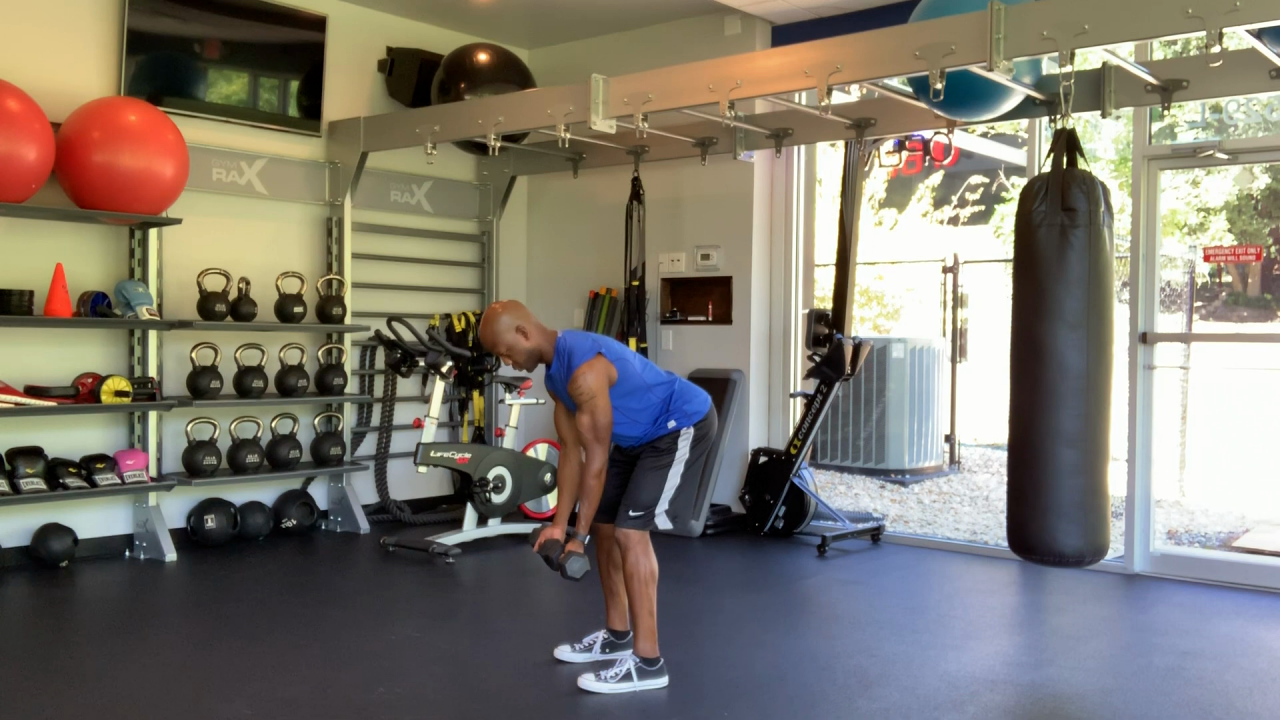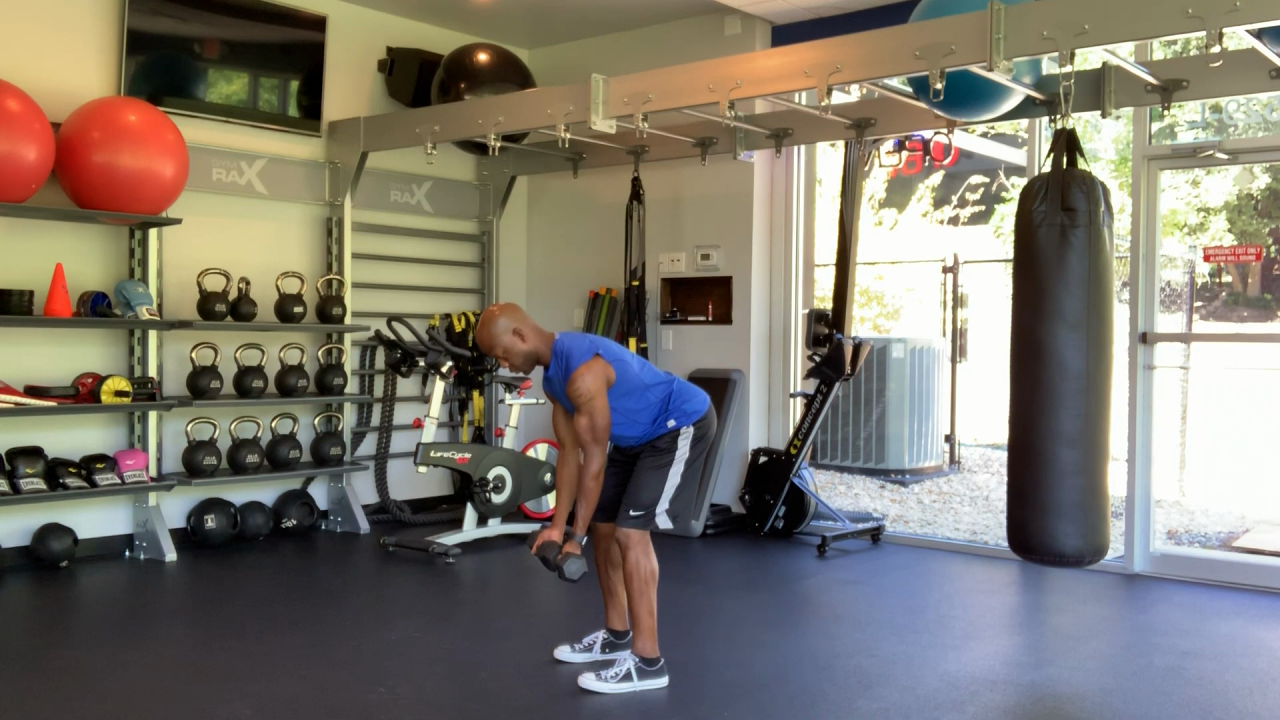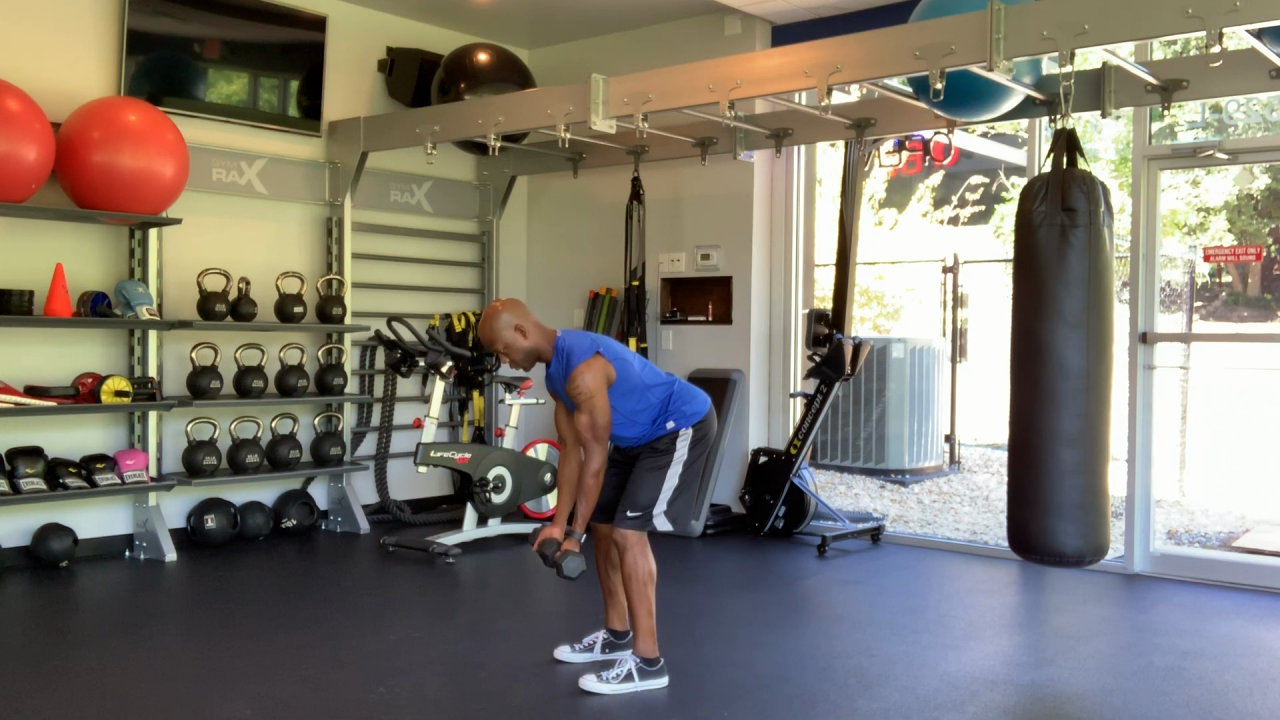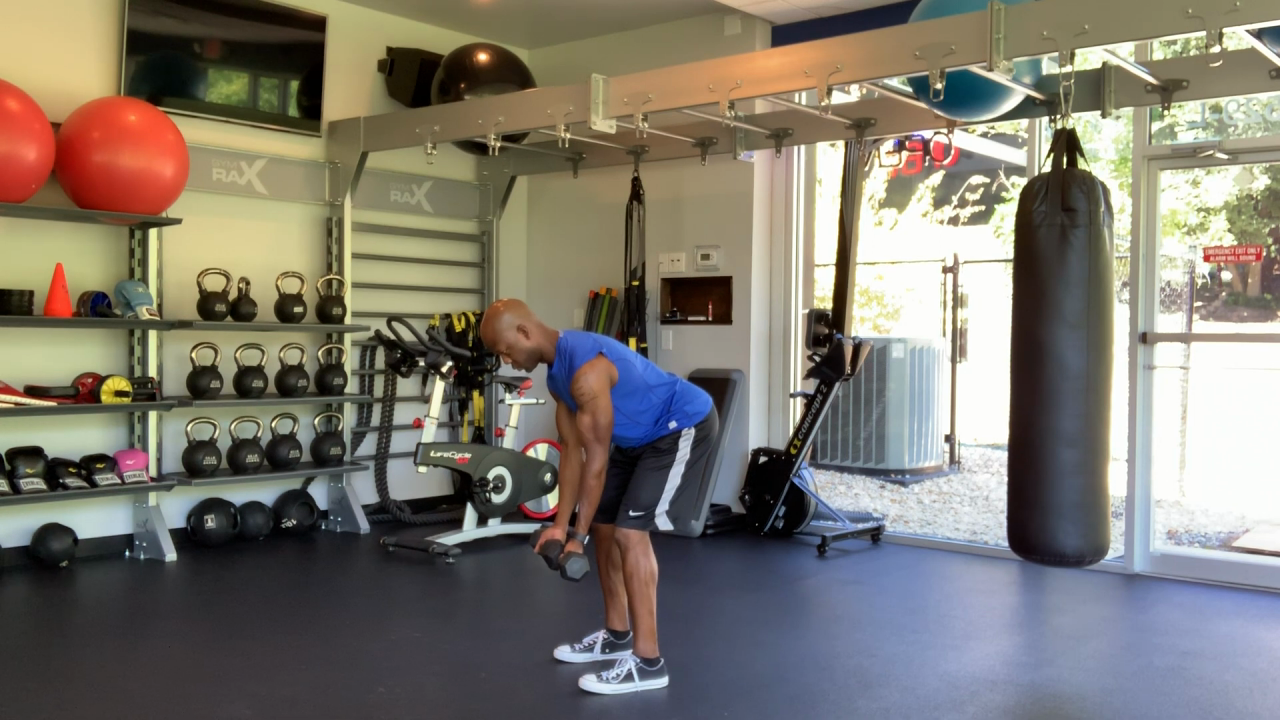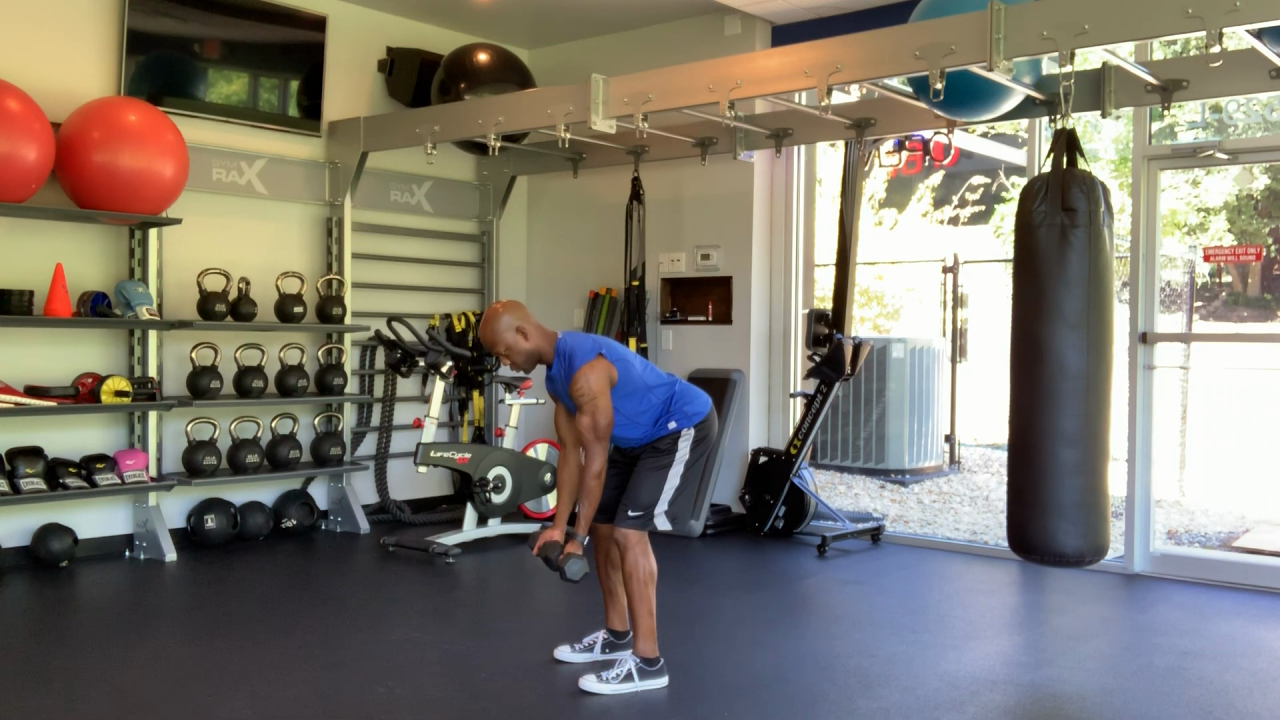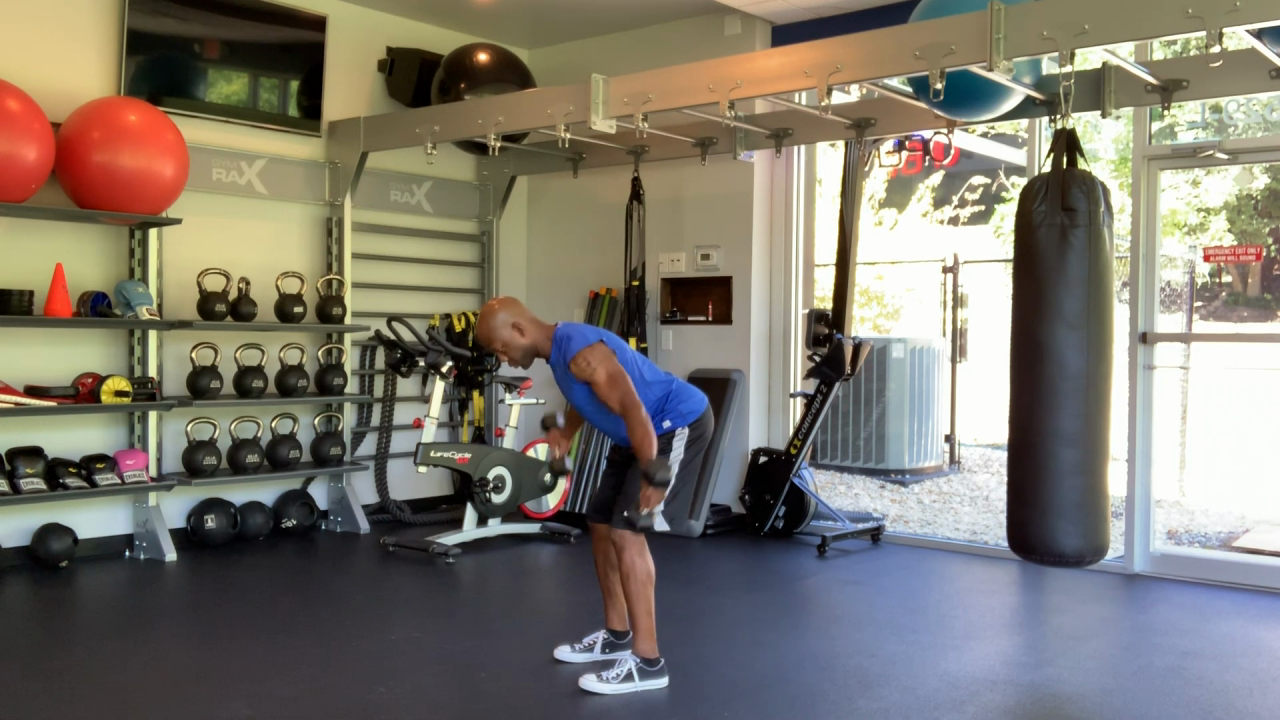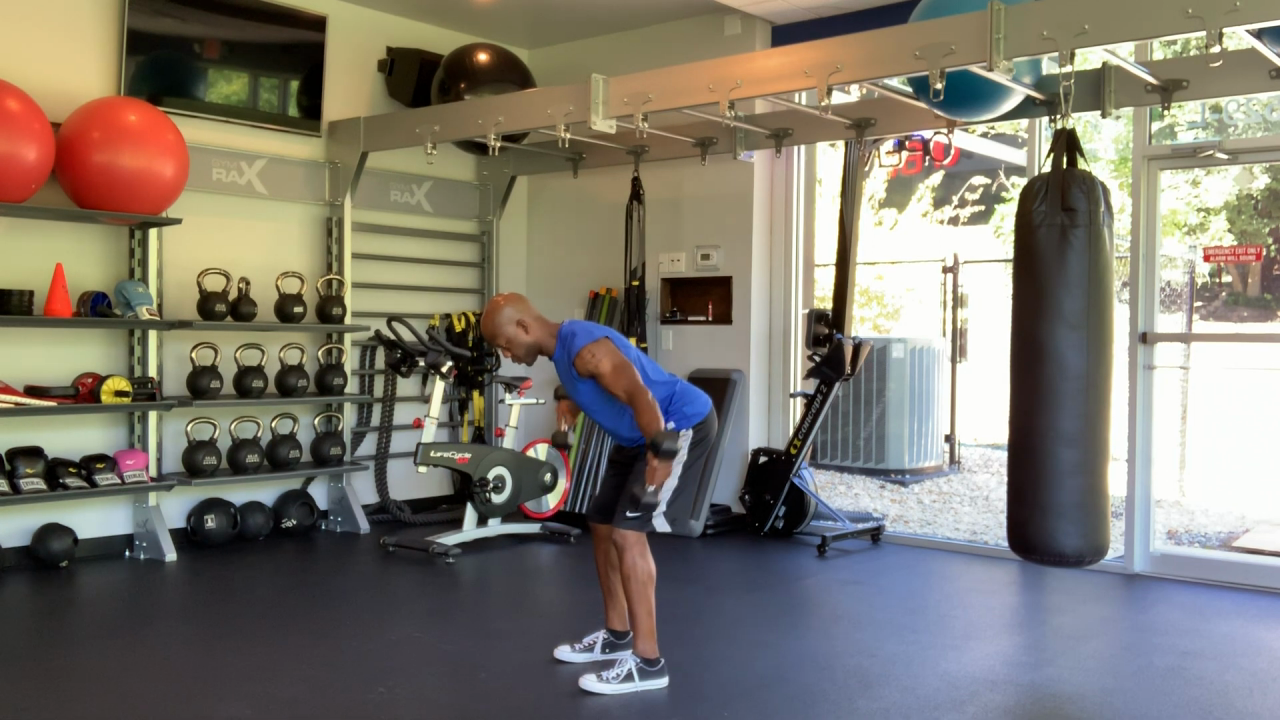
dt=0.5s
person 1, frame 1
left shoulder: (584, 369)
right shoulder: (554, 374)
left elbow: (596, 458)
right elbow: (571, 451)
left wrist: (578, 535)
right wrist: (560, 523)
left hip: (682, 425)
right hip: (641, 434)
left knee: (630, 532)
right knee: (604, 525)
left ankle: (647, 662)
right ankle: (617, 635)
person 1, frame 2
left shoulder: (582, 369)
right shoulder: (553, 375)
left elbow: (595, 459)
right elbow: (569, 453)
left wrist: (576, 537)
right wrist: (558, 524)
left hip: (682, 425)
right hip: (641, 434)
left knee: (630, 531)
right knee: (603, 526)
left ankle: (647, 661)
right ankle: (616, 635)
person 1, frame 3
left shoulder: (582, 368)
right shoulder: (555, 372)
left elbow: (595, 457)
right elbow: (571, 450)
left wrist: (574, 534)
right wrist: (560, 522)
left hip: (681, 426)
right hip: (640, 434)
left knee: (628, 532)
right knee: (602, 525)
left ankle: (647, 662)
right ankle: (617, 636)
person 1, frame 4
left shoulder: (585, 368)
right shoulder: (556, 372)
left elbow: (596, 459)
right elbow: (571, 451)
left wrist: (578, 536)
right wrist: (561, 524)
left hip: (683, 426)
right hip: (642, 435)
left knee: (630, 532)
right knee: (604, 526)
left ankle: (647, 661)
right ankle: (617, 635)
person 1, frame 5
left shoulder: (584, 368)
right shoulder: (555, 374)
left elbow: (596, 460)
right elbow: (570, 452)
left wrist: (578, 537)
right wrist: (559, 525)
left hip: (683, 427)
right hip: (641, 436)
left knee: (629, 532)
right knee: (603, 526)
left ankle: (647, 662)
right ankle: (617, 635)
person 1, frame 6
left shoulder: (581, 351)
right shoulder: (558, 353)
left elbow: (634, 411)
left wrist: (652, 476)
right wrist: (565, 434)
left hip: (678, 425)
right hip: (648, 431)
left knee: (625, 532)
right knee: (601, 525)
left ankle: (647, 662)
right ankle: (617, 635)
person 1, frame 7
left shoulder: (584, 346)
right shoulder: (562, 349)
left elbow: (640, 398)
left wrist: (659, 453)
right wrist: (568, 407)
left hip: (682, 425)
right hip: (641, 434)
left knee: (628, 532)
right knee: (602, 525)
left ankle: (647, 662)
right ankle: (616, 635)
